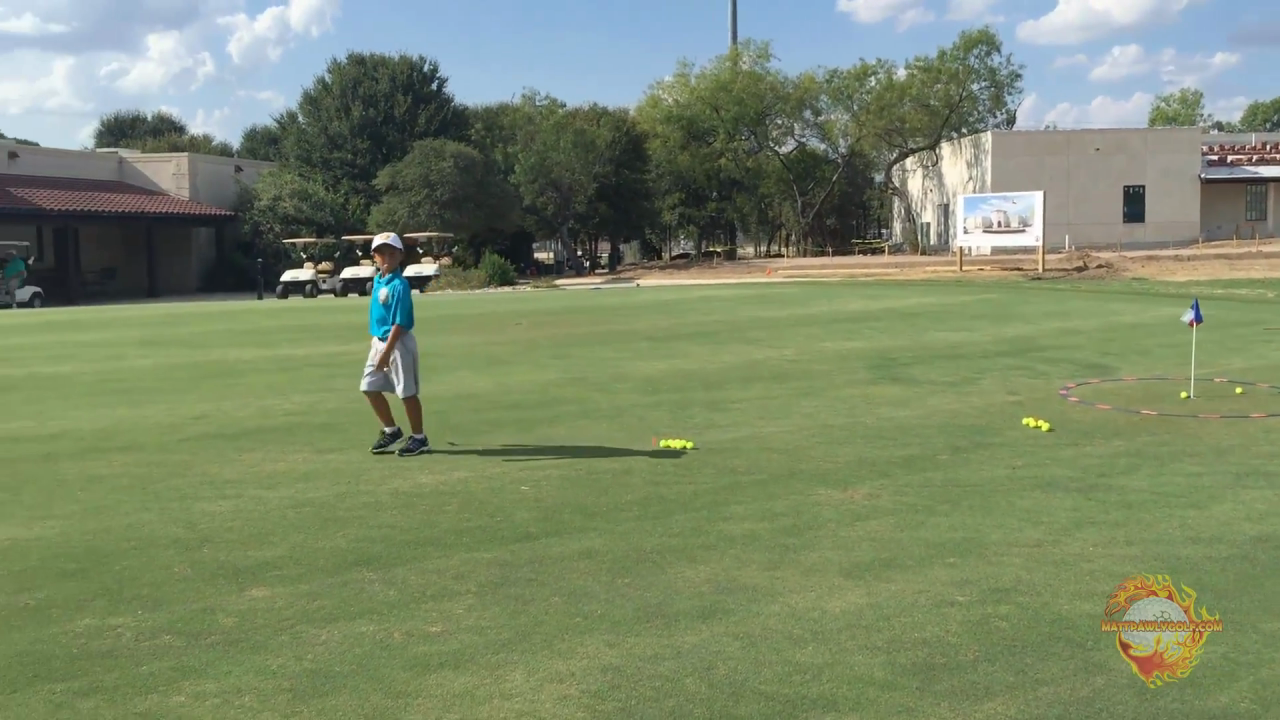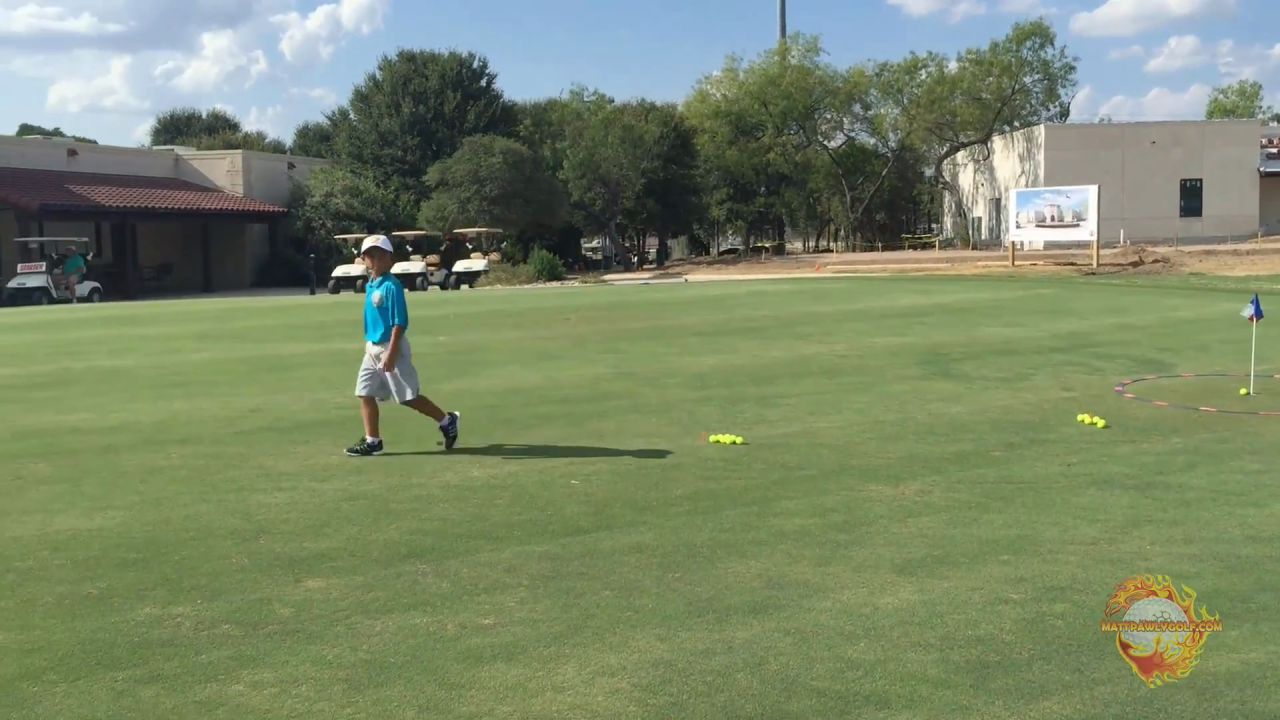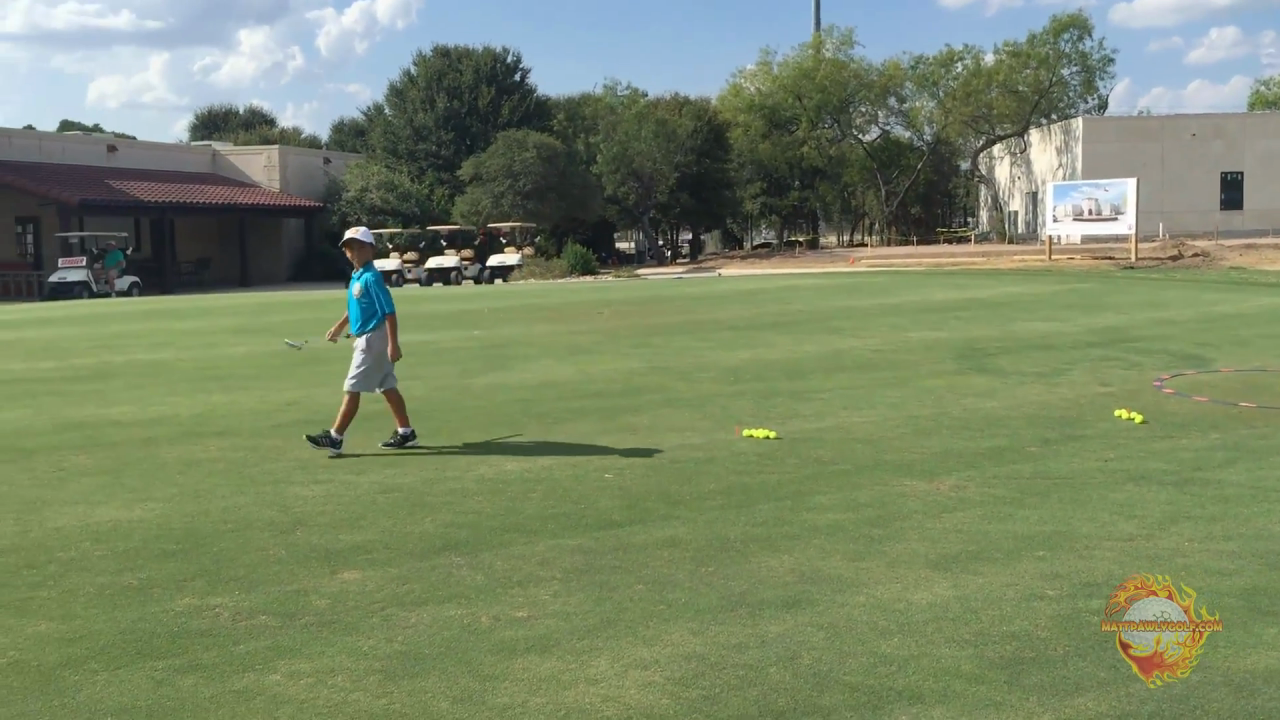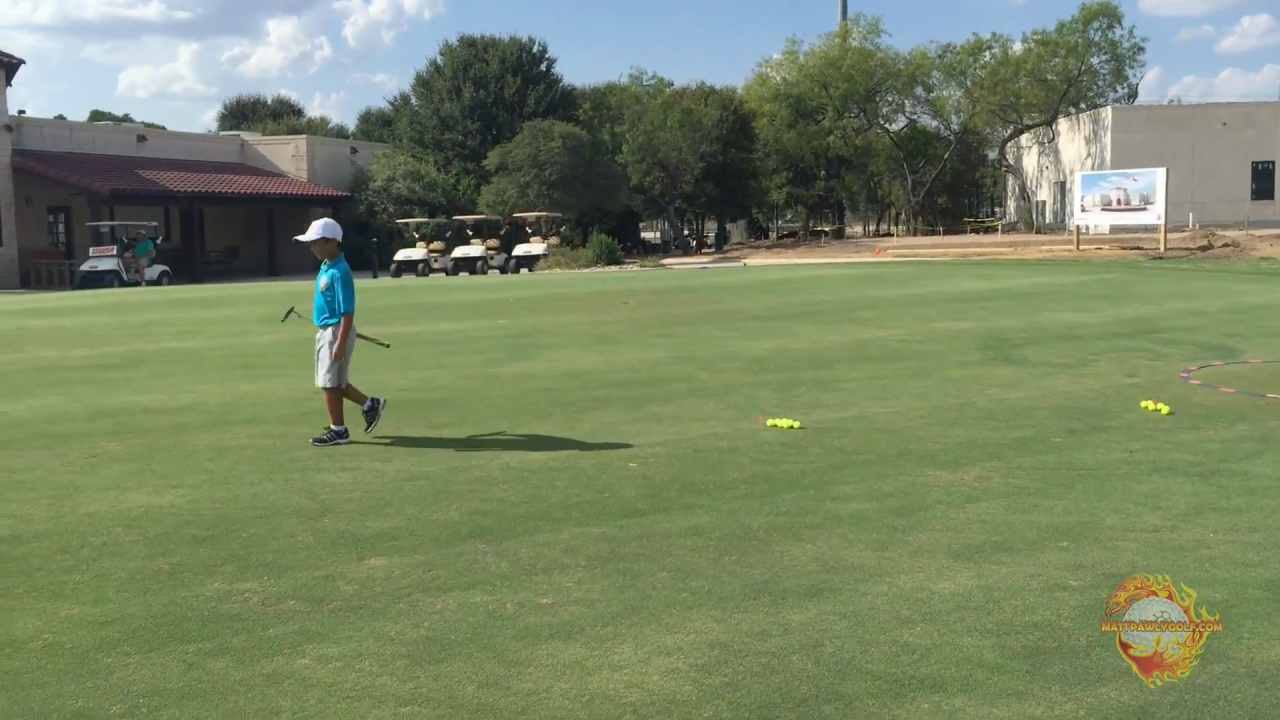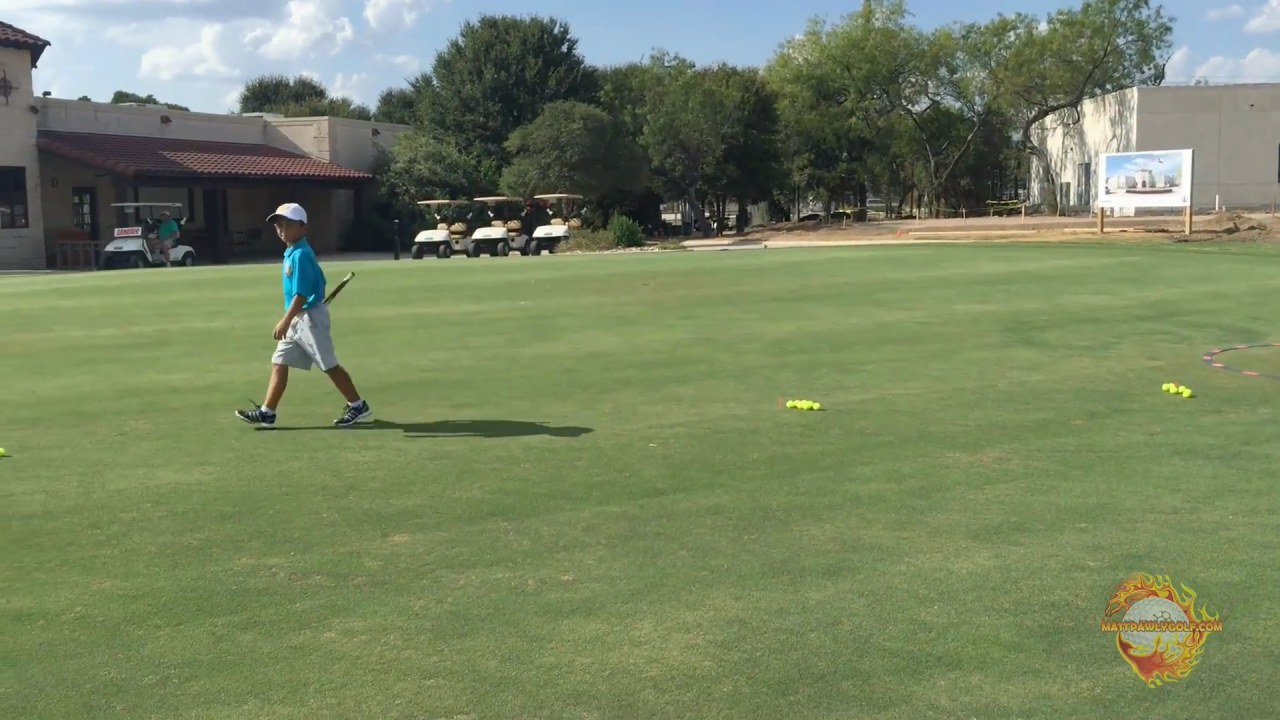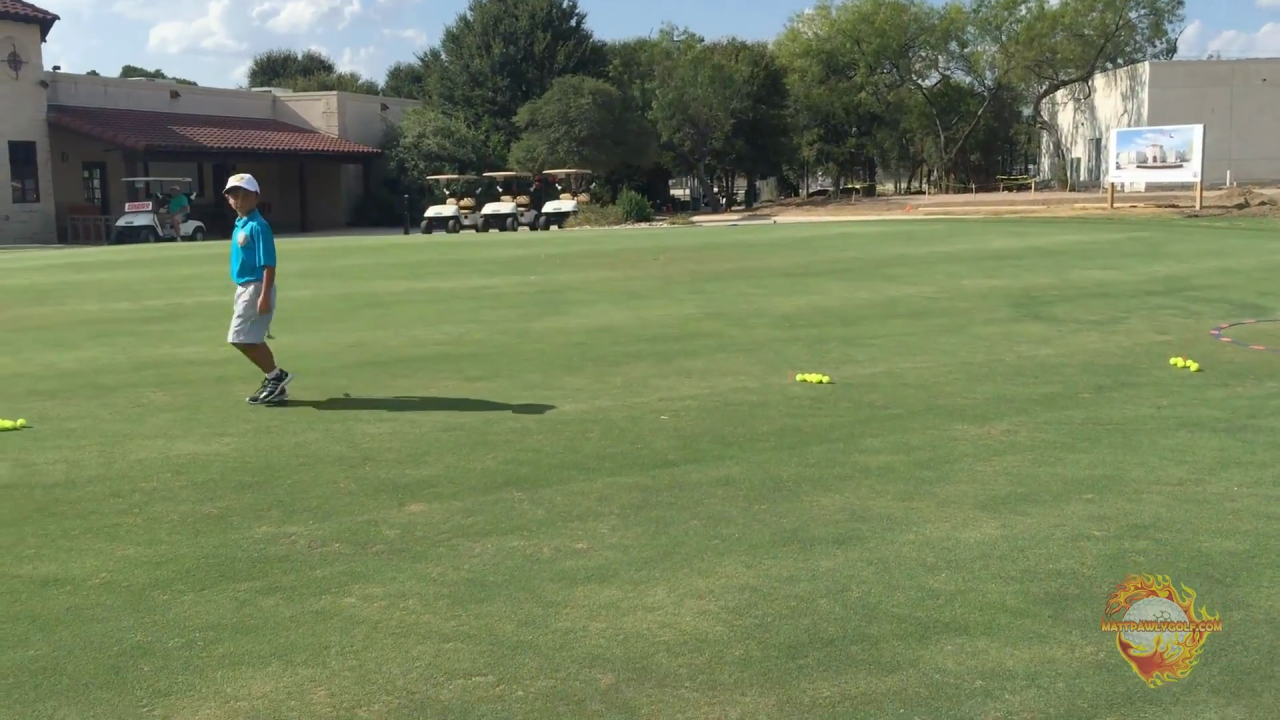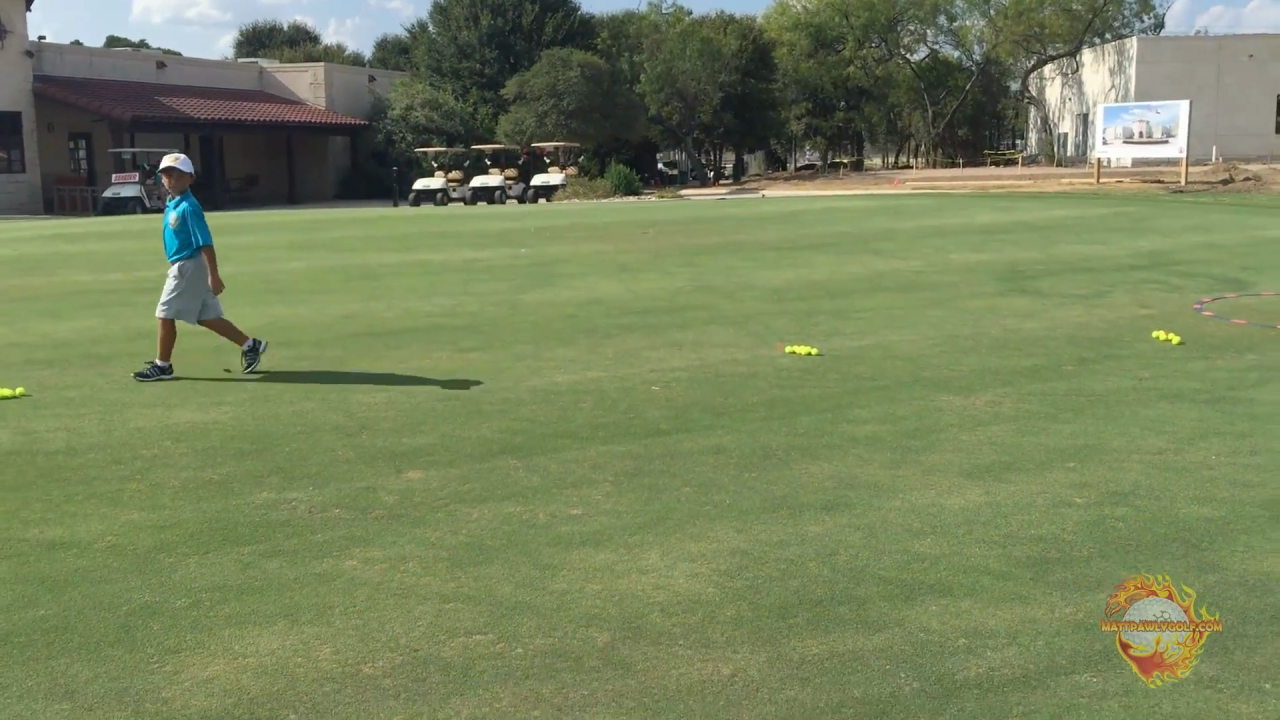
dt=0.3s
person 1, frame 1
left shoulder: (400, 285)
right shoulder: (378, 280)
left elbow: (400, 323)
left wrist: (386, 351)
left hip: (398, 344)
right hip: (379, 342)
left knee: (406, 392)
right knee: (370, 388)
left ankle: (419, 438)
right ankle: (391, 430)
person 1, frame 2
left shoulder: (392, 286)
right shoulder: (370, 285)
left elbow: (399, 323)
left wrist: (391, 353)
left hip: (391, 348)
right hip: (373, 348)
left knee: (407, 396)
right knee: (365, 394)
left ankle: (447, 421)
right ankle: (372, 441)
person 1, frame 3
left shoulder: (372, 277)
right shoulder: (356, 275)
left elbow: (389, 312)
left wrist: (393, 344)
right wrist: (338, 326)
left hip: (372, 339)
right hip: (365, 338)
left knee: (352, 390)
right knee: (387, 387)
left ankle: (335, 437)
right ankle: (406, 432)
person 1, frame 4
left shoulder: (338, 272)
right shoulder: (327, 267)
left elbow: (347, 311)
left wrist: (340, 342)
left hip: (336, 333)
right hip: (326, 333)
left knee: (329, 383)
right knee: (330, 382)
left ankle: (338, 429)
right ankle: (370, 405)
person 1, frame 5
left shoulder: (300, 255)
right shoulder: (292, 252)
left elbow: (301, 294)
right elbow: (320, 282)
left wrist: (285, 321)
left hip: (310, 318)
right hip: (298, 319)
left knee: (329, 365)
right knee: (280, 363)
left ankle: (358, 406)
right ankle: (267, 412)
person 1, frame 6
left shoulder: (257, 226)
right shoulder: (240, 224)
left elbow: (269, 264)
left wrist: (265, 295)
left hip: (256, 289)
right hip: (245, 289)
left knee: (241, 339)
right knee: (256, 340)
left ankle: (276, 376)
right ankle: (273, 381)
person 1, frame 7
left shoulder: (188, 207)
right shoulder: (171, 204)
left elbow: (206, 243)
left wrist: (214, 275)
left hip: (187, 268)
right hip: (183, 267)
left knee: (166, 314)
right knee: (209, 317)
left ankle: (163, 365)
right ankle: (251, 346)
